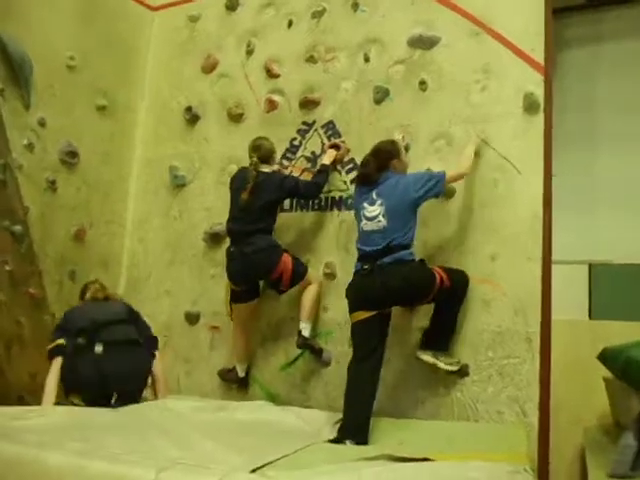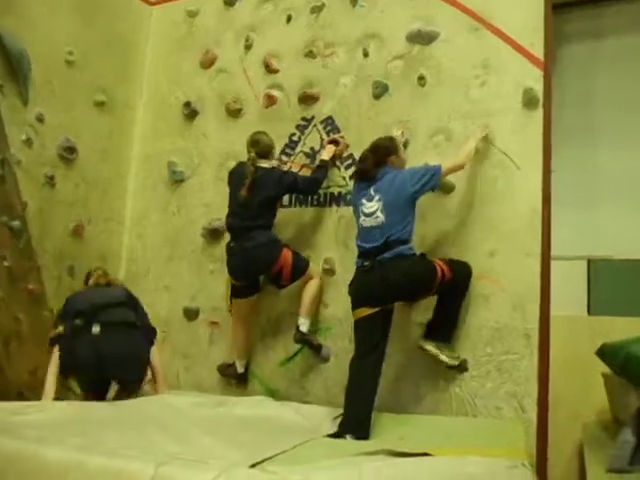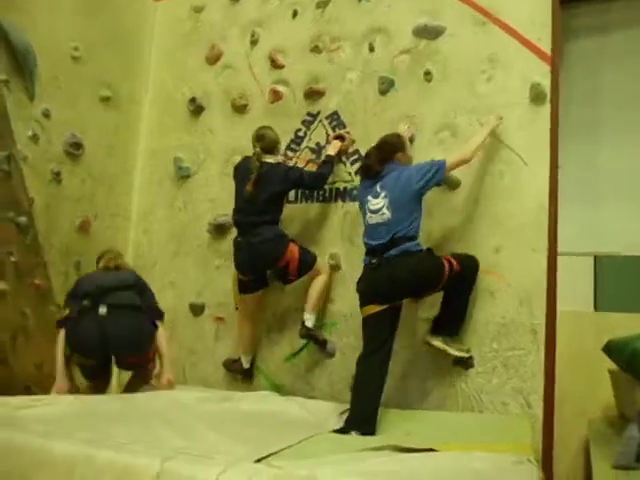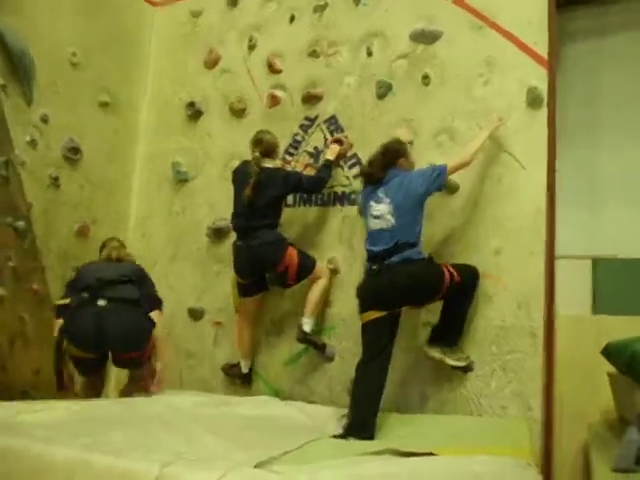
dt=0.1s
person 1, frame 1
left shoulder: (362, 188)
right shoulder: (407, 184)
right elbow: (463, 171)
left wrist: (392, 147)
right wrist: (471, 147)
left hip: (364, 283)
right hip: (401, 277)
left knee: (364, 361)
right knee: (457, 280)
left ankle: (351, 435)
right ankle: (434, 347)
person 1, frame 2
left shoulder: (361, 185)
right shoulder: (405, 179)
right elbow: (460, 163)
left wrist: (392, 144)
right wrist: (478, 135)
left hip: (365, 280)
right hip: (401, 272)
left knee: (365, 356)
right knee: (460, 272)
left ankle: (351, 430)
right ankle: (437, 338)
person 1, frame 3
left shoulder: (367, 183)
right shoulder: (411, 175)
right elbow: (465, 156)
left wrist: (398, 139)
right wrist: (488, 128)
left hip: (373, 277)
right hip: (408, 268)
left knee: (373, 353)
right knee: (467, 265)
left ankle: (358, 426)
right ankle: (444, 333)
person 1, frame 4
left shoulder: (370, 188)
right shoulder: (414, 180)
right elbow: (465, 160)
left wrist: (393, 146)
right wrist: (490, 129)
left hip: (374, 284)
right hip: (410, 275)
left knee: (372, 360)
right knee: (468, 275)
left ankle: (356, 432)
right ankle: (443, 343)
person 2, frame 1
left shoulder: (239, 177)
right shoulder: (278, 181)
right elbow: (312, 188)
right wrist: (327, 161)
left hip: (236, 256)
right hip: (263, 252)
left knee: (241, 321)
right knee: (312, 281)
left ankle: (240, 373)
right ankle: (305, 335)
person 2, frame 2
left shoulder: (237, 172)
right shoulder: (277, 177)
right elbow: (311, 184)
right wrist: (326, 157)
left hip: (236, 252)
right hip: (264, 247)
left knee: (240, 316)
right knee: (313, 275)
left ankle: (239, 369)
right ankle: (303, 330)
person 2, frame 3
left shoulder: (242, 167)
right shoulder: (283, 172)
right elbow: (317, 179)
right wrist: (332, 152)
left hip: (243, 247)
right hip: (271, 242)
left knee: (247, 312)
right knee: (321, 270)
left ankle: (245, 364)
right ankle: (308, 325)
person 2, frame 4
left shoulder: (241, 171)
right shoulder: (282, 177)
right elbow: (316, 183)
right wrist: (330, 157)
left hip: (243, 251)
right hip: (270, 246)
left knee: (245, 315)
right knee: (323, 274)
left ankle: (244, 369)
right ankle: (306, 329)
person 3, frame 1
left shoulder: (69, 316)
right shoulder: (125, 309)
left elbow: (57, 362)
right elbow: (153, 353)
left hip: (82, 366)
right hip: (126, 360)
person 3, frame 2
left shoulder: (72, 300)
right shoulder: (126, 295)
left elbow: (58, 348)
right elbow: (150, 342)
right wrist: (161, 389)
right hip: (124, 340)
left knee: (93, 399)
person 3, frame 3
left shoulder: (82, 282)
right shoulder: (135, 279)
left elbow: (64, 328)
right elbow: (157, 323)
left wrist: (61, 377)
right wrist: (165, 369)
left hip: (85, 326)
right hip: (129, 323)
left knee: (97, 387)
right knee: (143, 372)
person 3, frame 4
left shoulder: (84, 271)
right shoulder: (137, 270)
left elbow: (62, 316)
right elbow: (154, 311)
right wrist: (157, 359)
left hip: (83, 320)
right hip: (127, 318)
left knee: (91, 390)
right knee: (141, 380)
